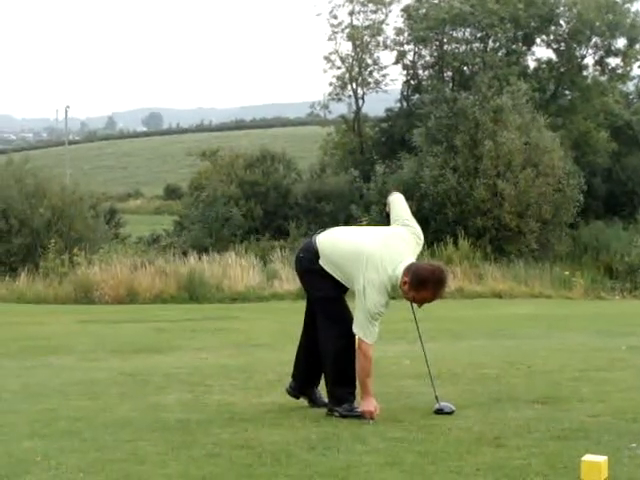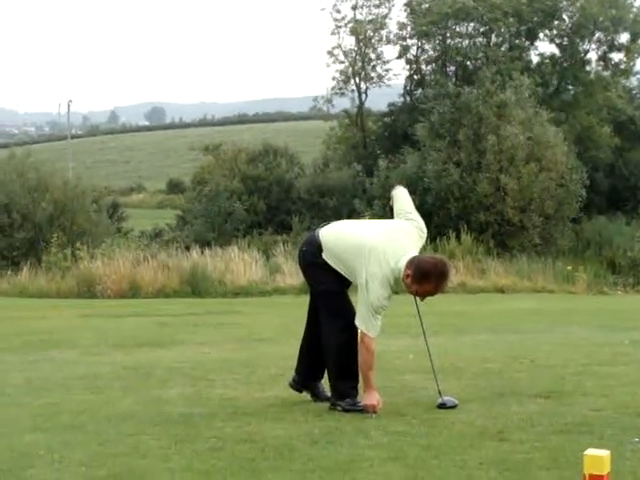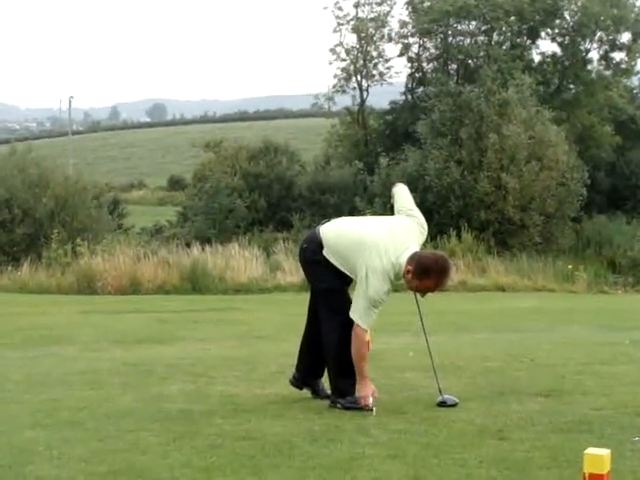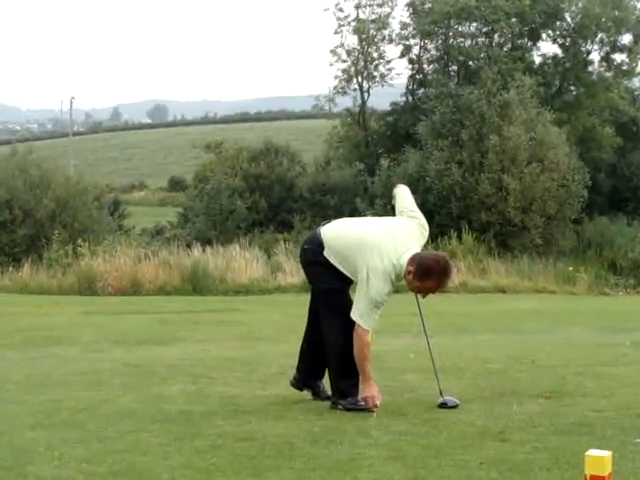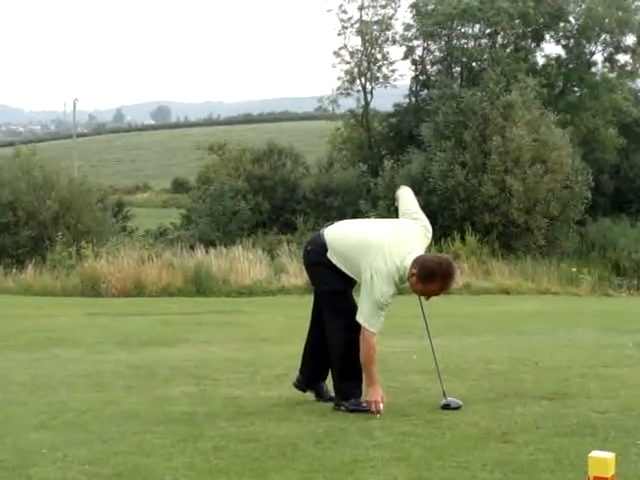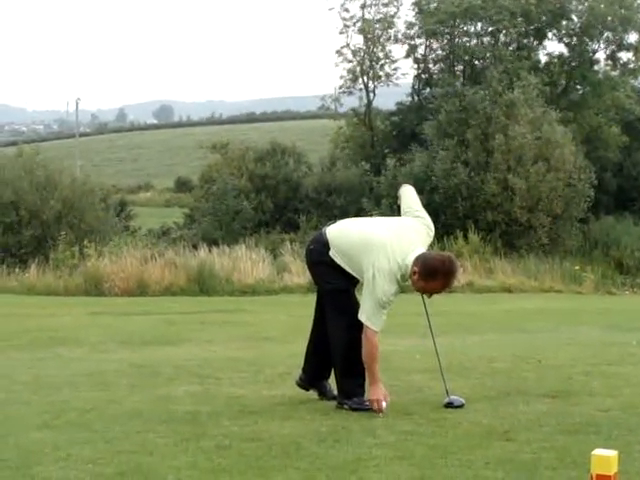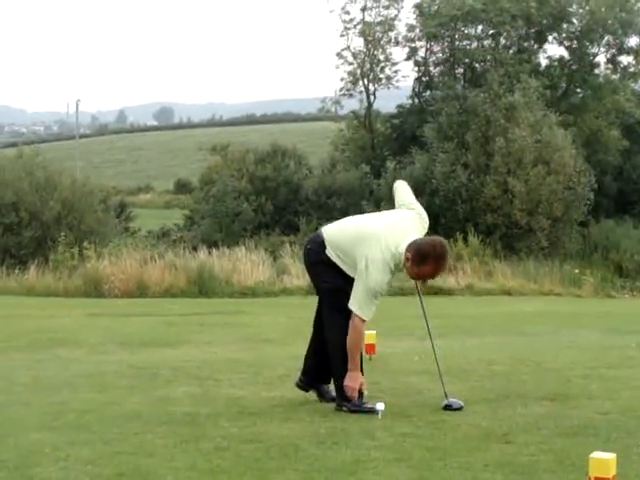
dt=0.3s
person 1, frame 1
left shoulder: (414, 238)
right shoulder: (376, 288)
left elbow: (395, 197)
right elbow: (364, 345)
right wrist: (367, 397)
left hip: (328, 253)
right hip: (313, 262)
left knee: (320, 323)
right knee: (340, 329)
left ankle: (302, 384)
right ankle: (340, 401)
person 1, frame 2
left shoulder: (417, 231)
right shoulder: (379, 281)
left elbow: (398, 192)
right elbow: (366, 338)
right wrist: (370, 390)
left hip: (331, 247)
right hip: (316, 255)
left knee: (324, 317)
right knee: (342, 323)
left ankle: (306, 377)
right ankle: (343, 395)
person 1, frame 3
left shoulder: (417, 227)
right shoulder: (379, 277)
left elbow: (399, 188)
right elbow: (359, 330)
right wrist: (363, 382)
left hip: (333, 246)
right hip: (317, 253)
left knee: (324, 314)
right knee: (341, 321)
left ankle: (306, 375)
right ankle: (343, 393)
person 1, frame 4
left shoulder: (419, 228)
right shoulder: (380, 278)
left elbow: (400, 190)
right elbow: (360, 331)
right wrist: (367, 383)
left hip: (333, 245)
right hip: (318, 254)
left knee: (325, 315)
right knee: (341, 321)
left ankle: (306, 376)
right ankle: (344, 394)
person 1, frame 5
left shoulder: (423, 231)
right shoulder: (384, 280)
left elbow: (403, 191)
right elbow: (367, 334)
right wrist: (373, 386)
left hip: (337, 245)
right hip: (321, 255)
left knee: (327, 317)
right knee: (345, 323)
left ankle: (310, 378)
right ankle: (347, 396)
person 1, frame 6
left shoulder: (424, 228)
right shoulder: (386, 278)
left elbow: (406, 190)
right elbow: (369, 333)
right wrist: (374, 384)
left hip: (338, 244)
right hip: (323, 254)
left knee: (331, 317)
right knee: (348, 322)
left ankle: (312, 376)
right ankle: (350, 394)
person 1, frame 7
left shoulder: (419, 222)
right shoulder: (379, 268)
left elbow: (400, 184)
right elbow: (357, 321)
right wrist: (354, 371)
left hip: (338, 249)
right hip: (323, 256)
left knee: (330, 319)
right knee: (341, 322)
left ankle: (313, 379)
right ankle: (348, 396)
